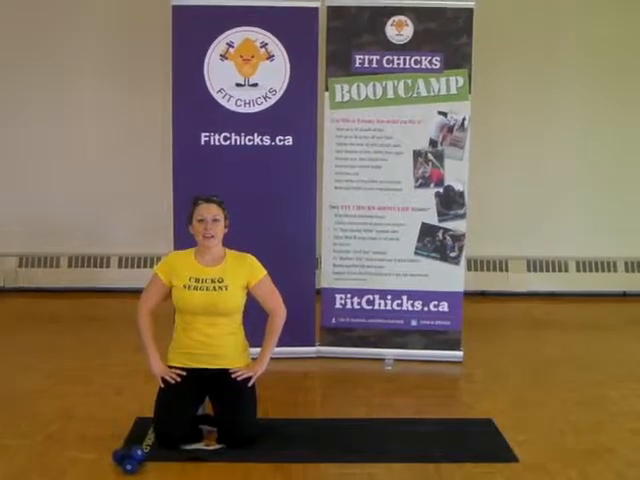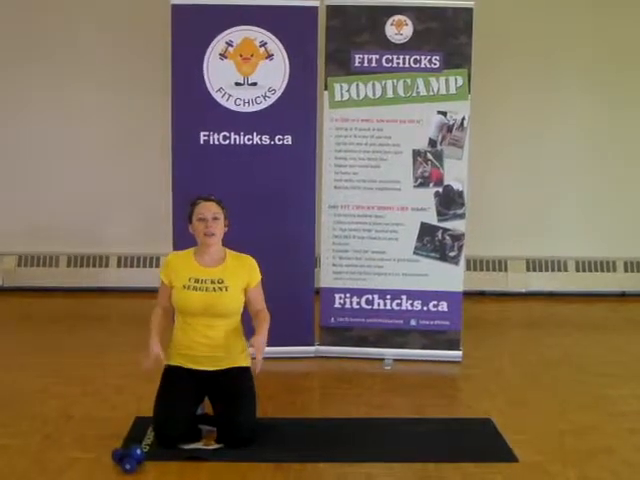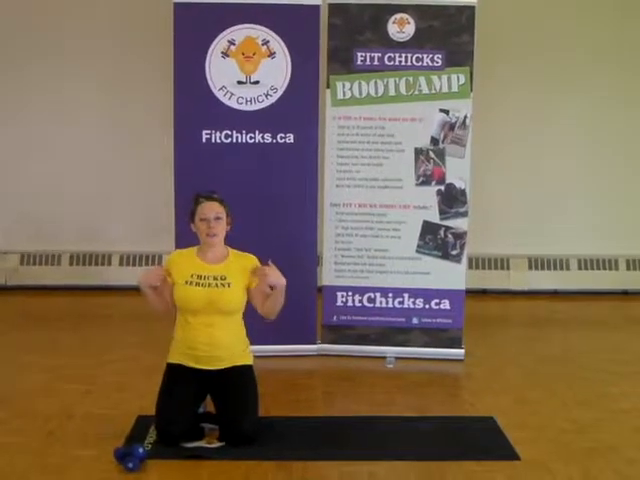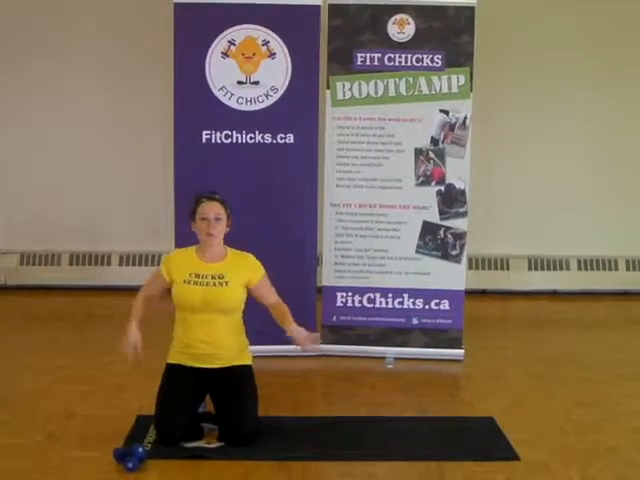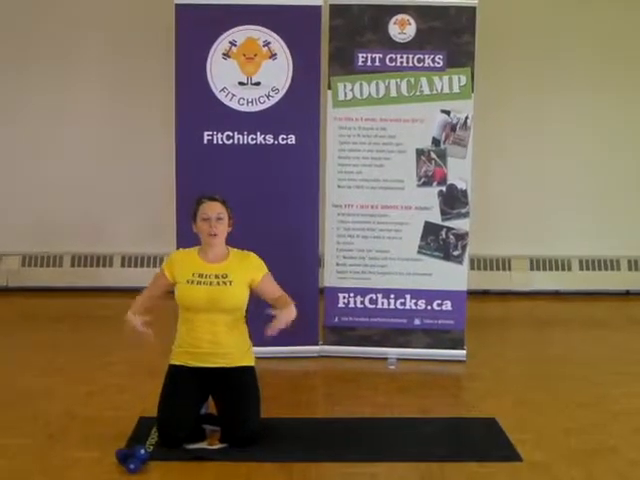
dt=0.5s
person 1, frame 1
left shoulder: (246, 264)
right shoulder: (173, 263)
left elbow: (277, 310)
right elbow: (144, 308)
left wrist: (262, 360)
right wrist: (154, 359)
left hip: (232, 364)
right hip: (183, 364)
left knee: (241, 436)
right knee: (168, 436)
left ankle: (219, 411)
right ankle: (196, 411)
person 1, frame 2
left shoulder: (245, 265)
right shoulder: (174, 263)
left elbow: (259, 311)
right elbow: (163, 308)
left wrist: (261, 336)
right wrist: (155, 337)
left hip: (231, 364)
right hip: (183, 363)
left knee: (240, 436)
right knee: (167, 435)
left ankle: (219, 413)
right ankle: (193, 408)
person 1, frame 3
left shoulder: (247, 263)
right shoulder: (177, 261)
left elbow: (268, 312)
right elbow: (167, 308)
left wrist: (279, 285)
right wrist: (146, 286)
left hip: (233, 362)
right hip: (185, 361)
left knee: (242, 434)
right knee: (169, 433)
left ankle: (219, 417)
right ankle: (196, 412)
person 1, frame 4
left shoulder: (247, 263)
right shoulder: (175, 260)
left elbow: (274, 302)
right elbow: (147, 294)
left wrist: (292, 327)
right wrist: (133, 324)
left hip: (232, 362)
right hip: (184, 361)
left knee: (243, 435)
right knee: (168, 433)
left ankle: (221, 407)
right ankle: (195, 410)
person 1, frame 5
left shoulder: (248, 261)
right shoulder: (178, 261)
left elbow: (278, 296)
right elbow: (150, 293)
left wrist: (288, 310)
right wrist: (133, 313)
left hip: (234, 362)
right hip: (186, 361)
left knee: (244, 435)
right knee: (170, 435)
left ankle: (219, 418)
right ankle: (198, 411)
